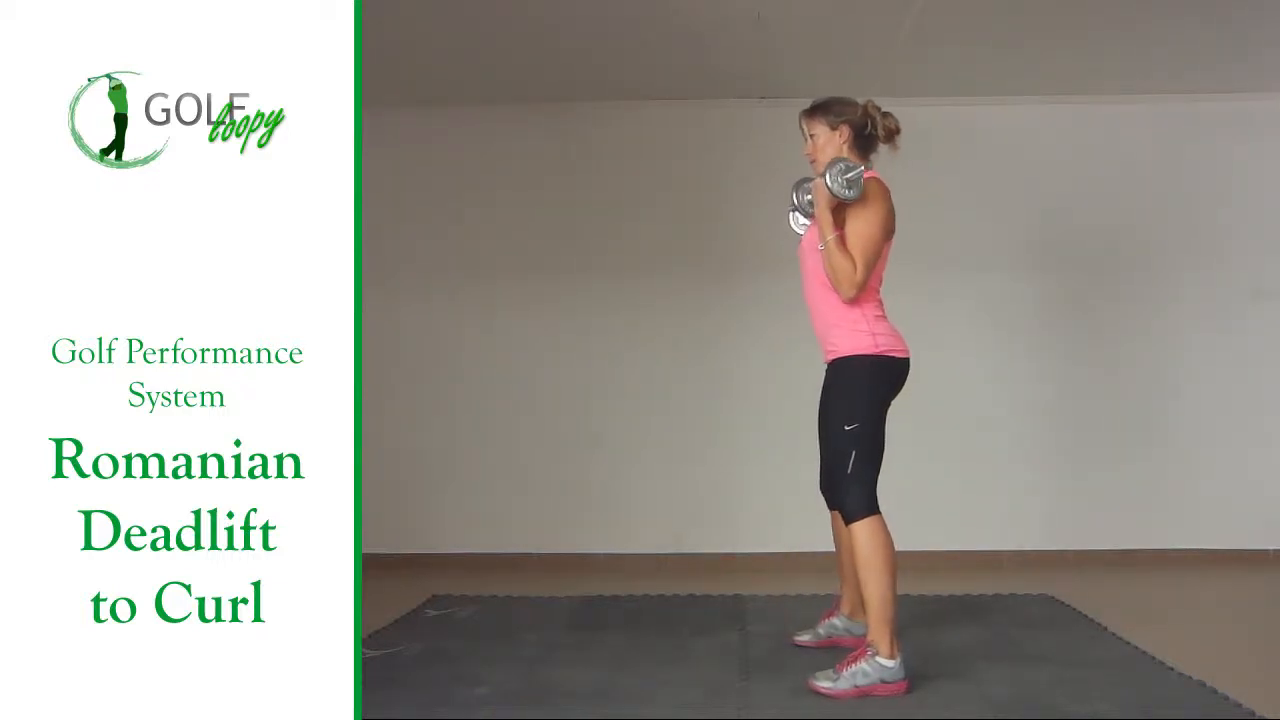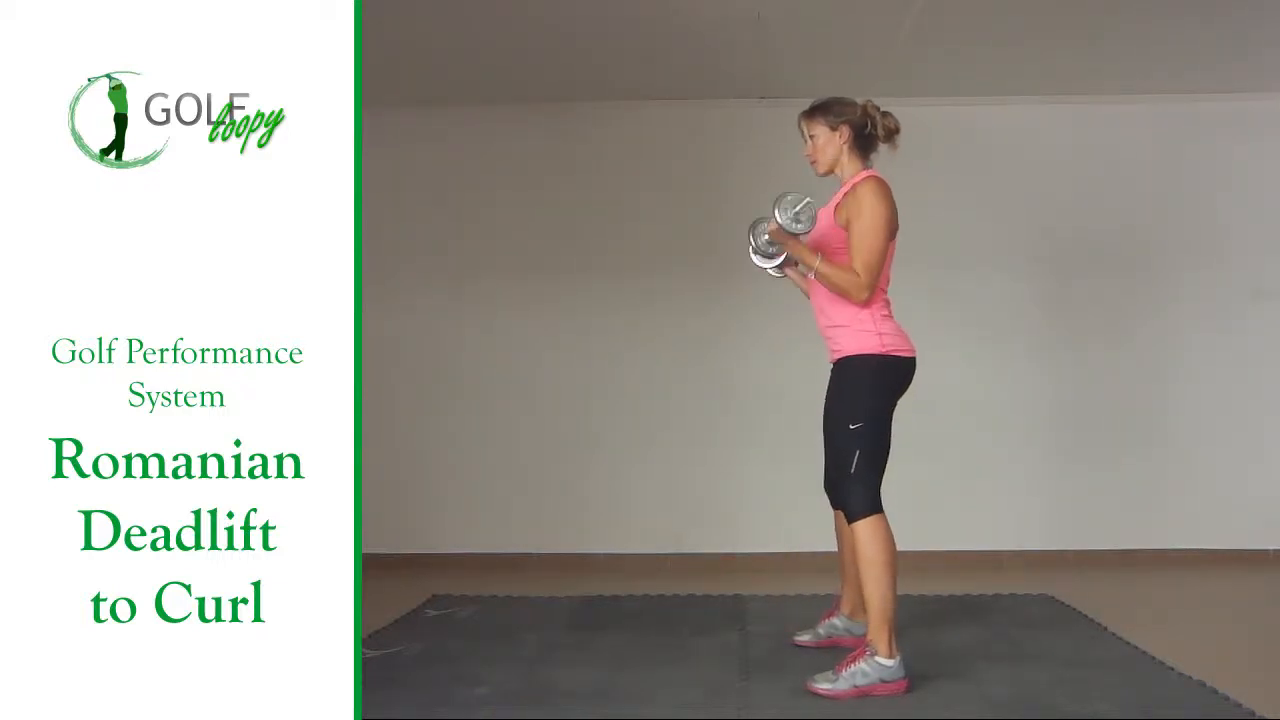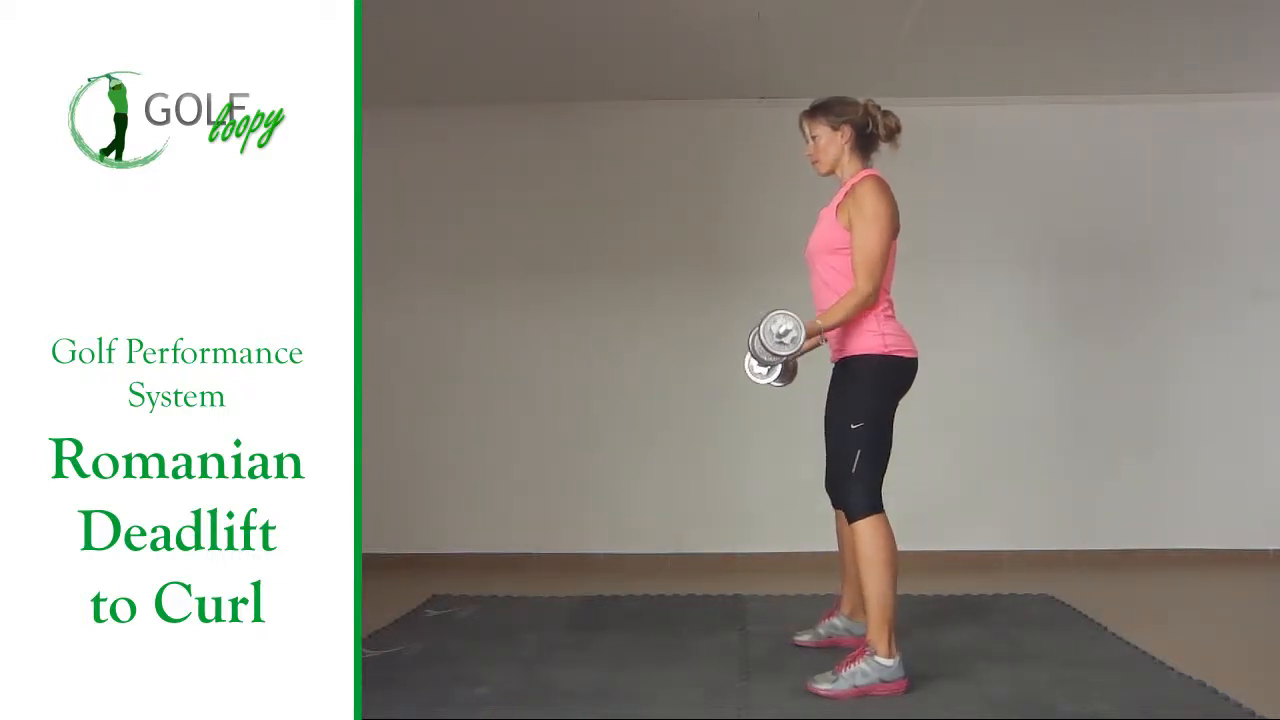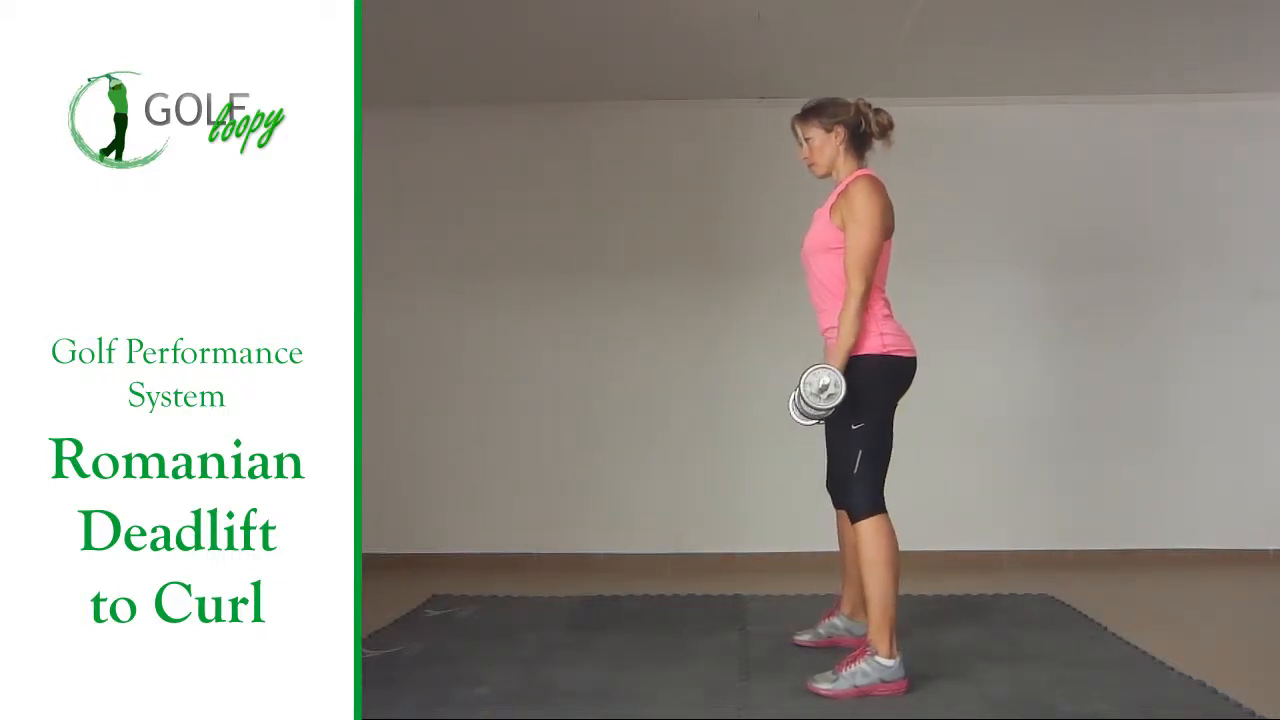
dt=0.5s
person 1, frame 1
left shoulder: (868, 192)
right shoulder: (843, 196)
left elbow: (850, 285)
left wrist: (824, 219)
right wrist: (812, 225)
left hip: (866, 360)
right hip: (847, 361)
left knee: (856, 497)
right knee: (838, 491)
left ankle: (884, 658)
right ankle: (850, 617)
person 1, frame 2
left shoulder: (868, 191)
right shoulder: (847, 196)
left elbow: (861, 287)
left wrist: (803, 253)
right wrist: (790, 262)
left hip: (872, 360)
right hip: (854, 360)
left knee: (859, 496)
right knee: (842, 491)
left ankle: (883, 658)
right ankle: (851, 616)
person 1, frame 3
left shoulder: (869, 190)
right shoulder: (847, 197)
left elbow: (866, 289)
left wrist: (812, 329)
right wrist: (811, 334)
left hip: (874, 359)
right hip: (857, 360)
left knee: (861, 497)
right knee: (843, 491)
left ankle: (883, 657)
right ankle: (852, 616)
person 1, frame 4
left shoulder: (863, 190)
right shoulder: (842, 197)
left elbow: (859, 289)
left wrist: (836, 364)
left hip: (870, 360)
right hip: (855, 360)
left knee: (863, 497)
right knee: (844, 491)
left ankle: (884, 659)
right ankle: (852, 617)
